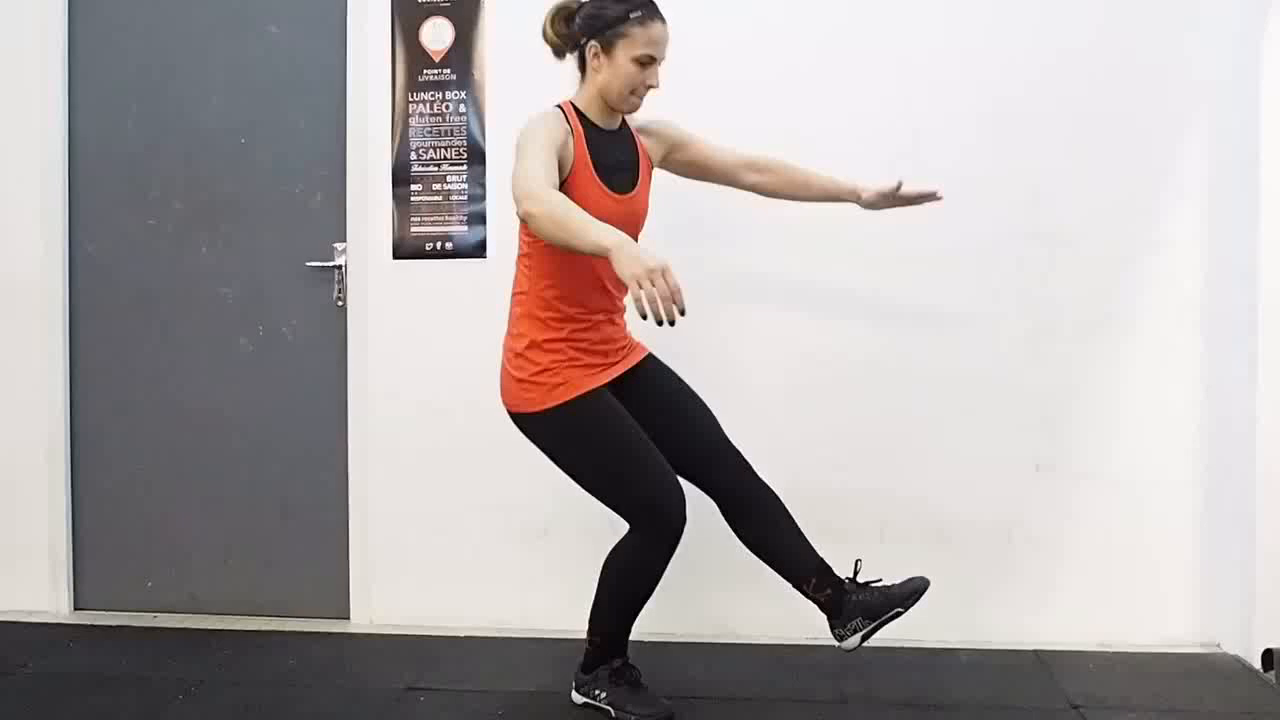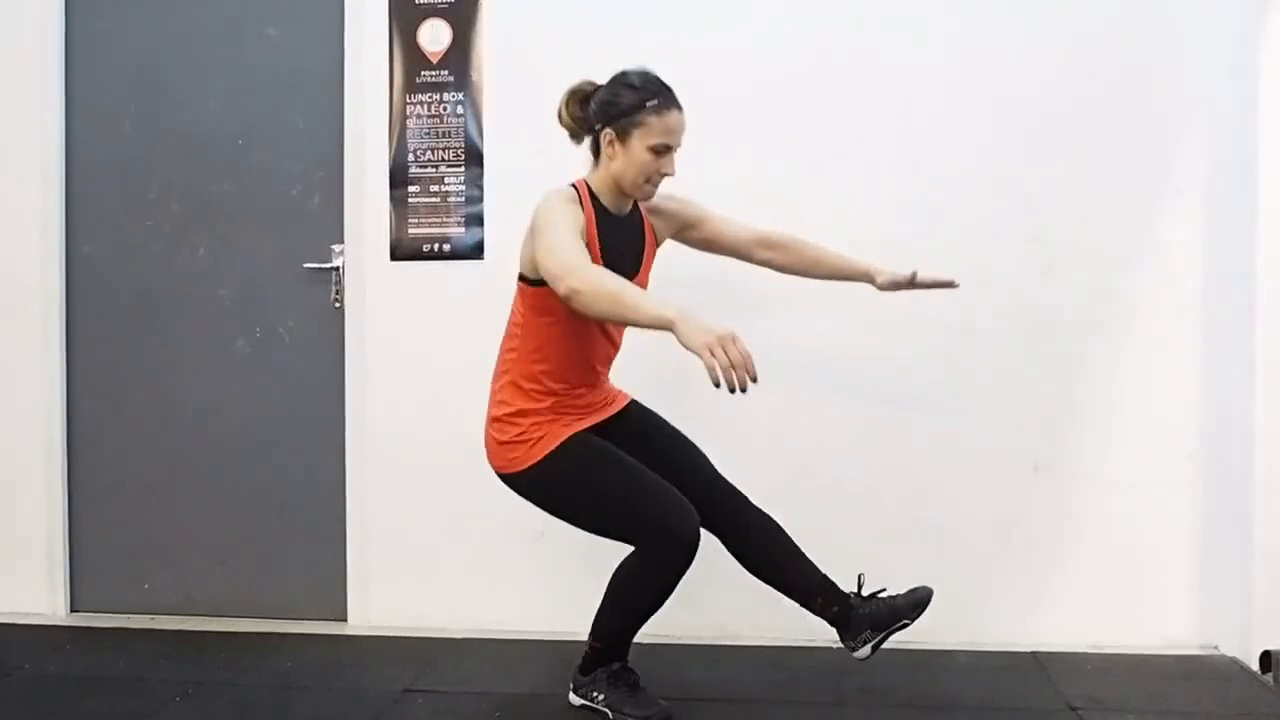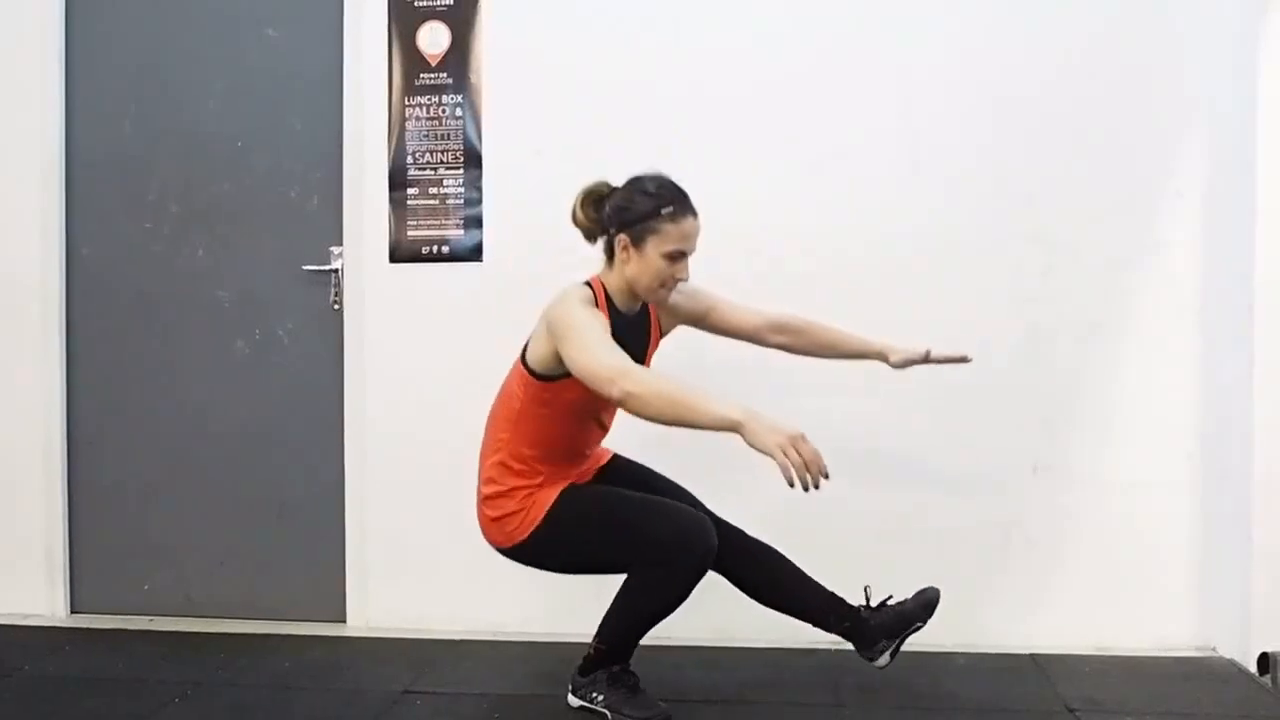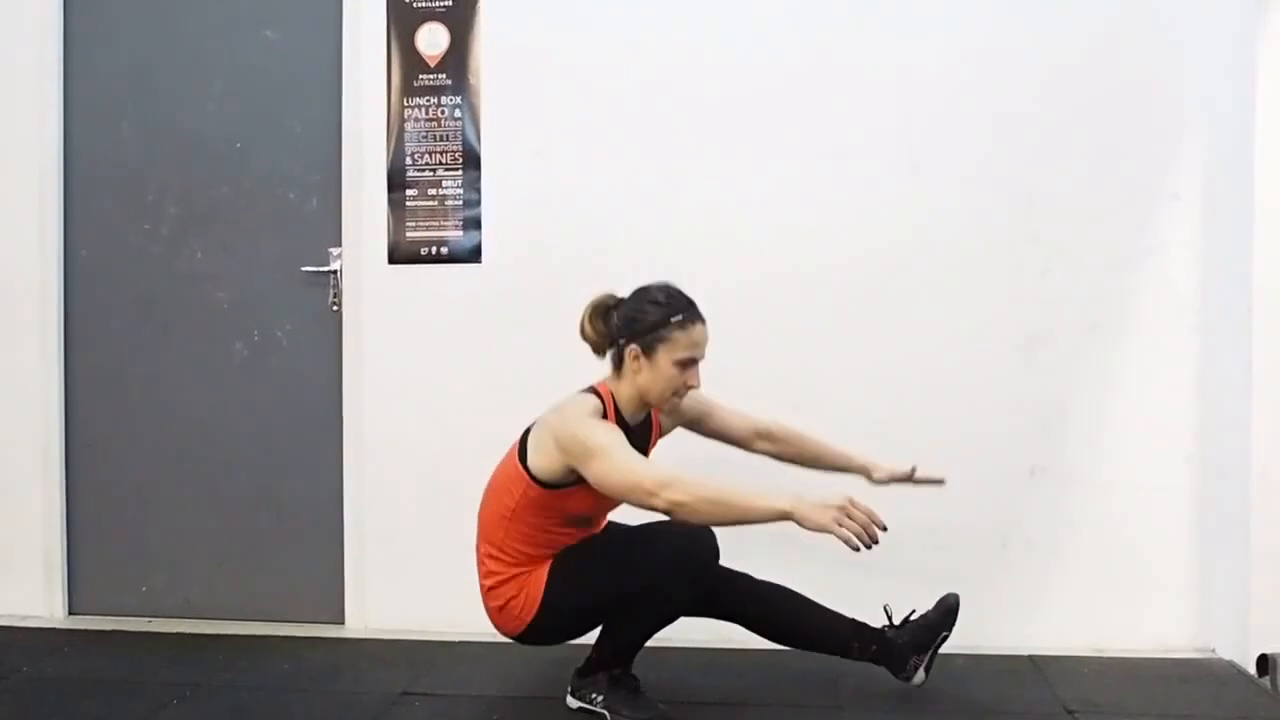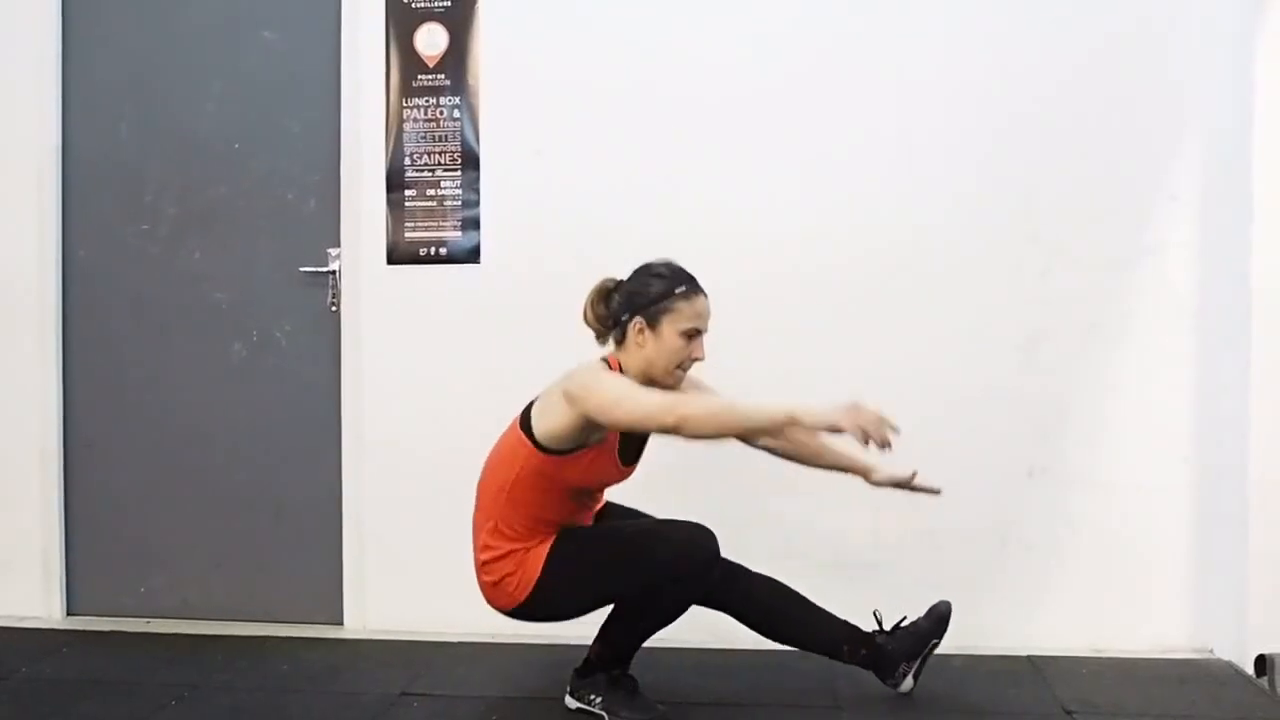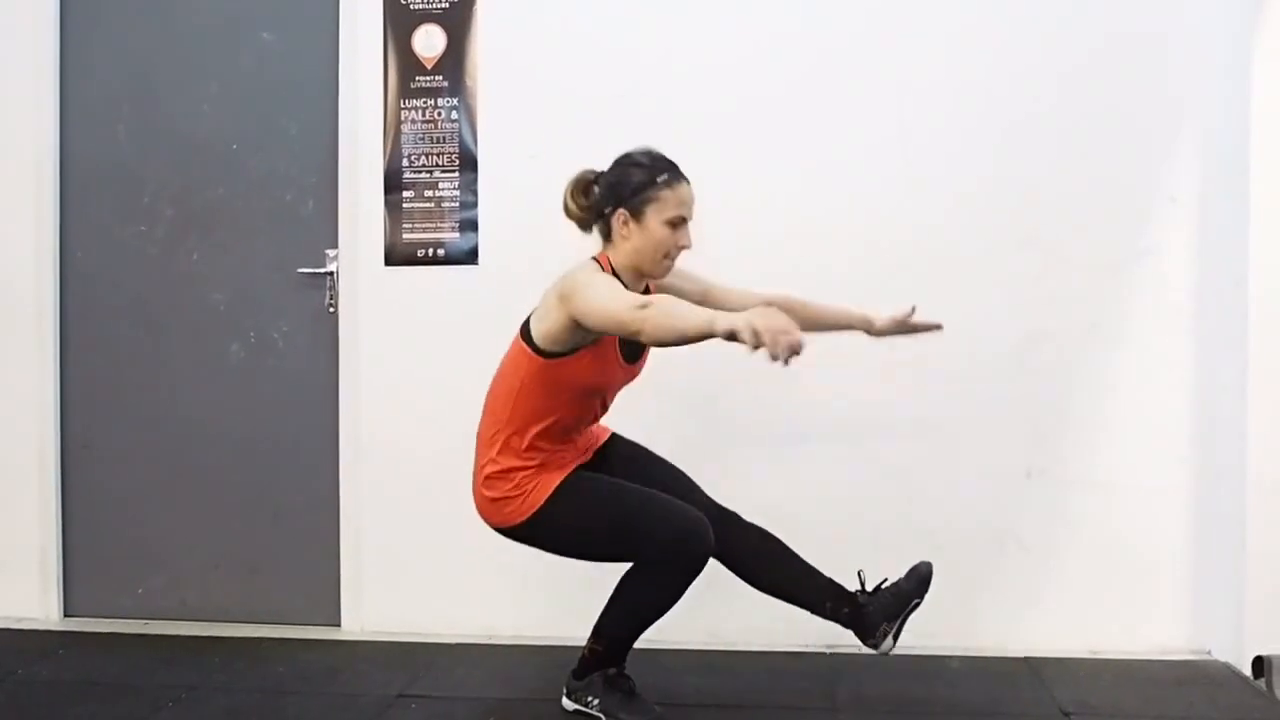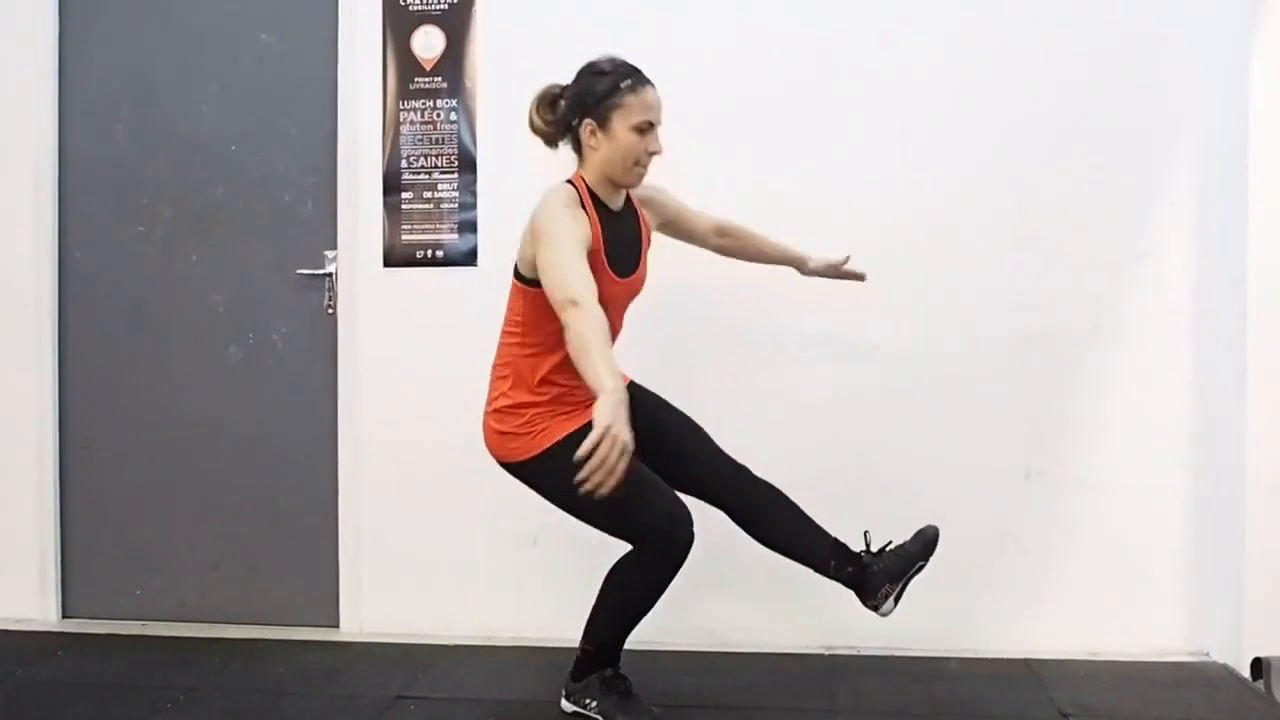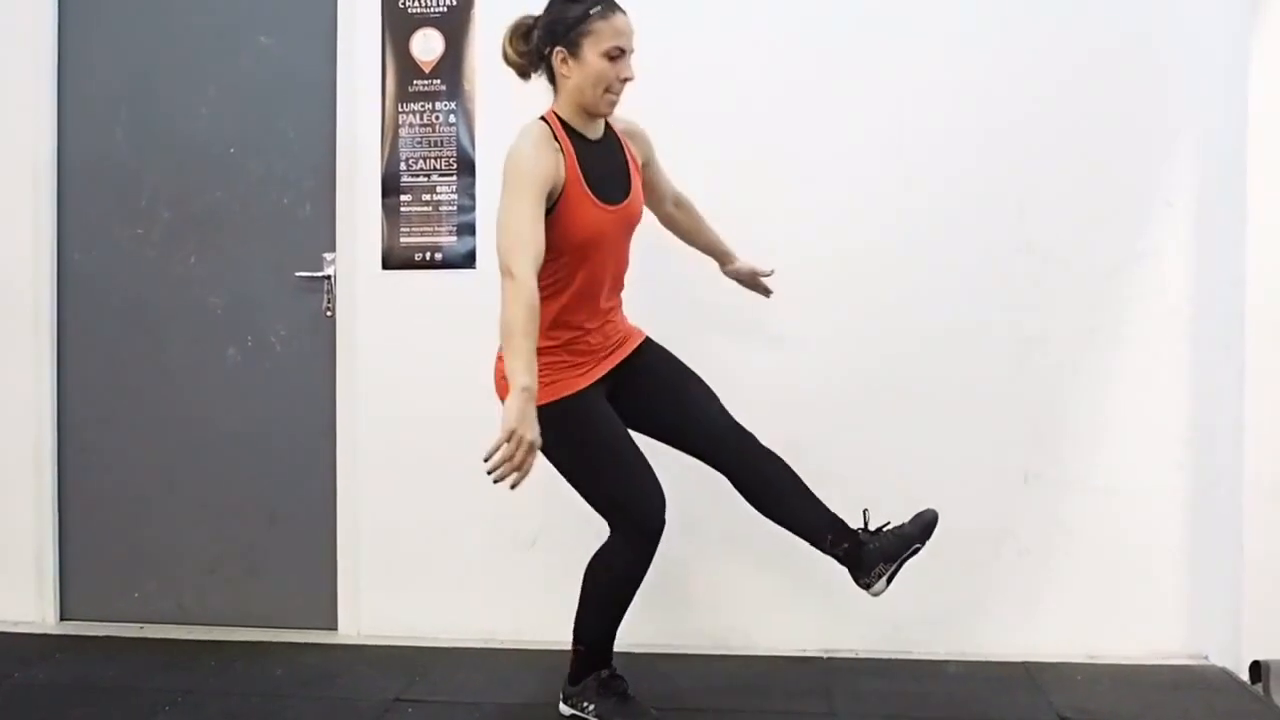
dt=0.2s
person 1, frame 1
left shoulder: (647, 138)
right shoulder: (549, 133)
left elbow: (751, 170)
right elbow: (537, 203)
left wrist: (859, 193)
right wrist: (622, 248)
left hip: (614, 359)
right hip: (550, 375)
left knee: (726, 471)
right knee: (659, 508)
left ankle: (842, 602)
person 1, frame 2
left shoulder: (655, 215)
right shoulder: (560, 213)
left elbow: (762, 244)
right elbow: (575, 282)
left wrist: (873, 274)
right wrist: (680, 319)
left hip: (592, 410)
right hip: (530, 432)
left knee: (722, 501)
right knee: (671, 526)
left ankle: (850, 616)
person 1, frame 3
left shoulder: (661, 303)
right shoulder: (574, 315)
left elbow: (770, 327)
right elbow: (632, 388)
left wrist: (882, 351)
right wrist: (748, 421)
left hip: (578, 473)
right hip: (522, 503)
left knee: (721, 540)
right knee: (685, 541)
left ankle: (866, 629)
right ankle: (599, 675)
person 1, frame 4
left shoulder: (658, 409)
right shoulder: (580, 427)
left elbow: (761, 433)
right elbow: (672, 495)
left wrist: (866, 469)
right wrist: (794, 506)
left hip: (571, 547)
right hip: (524, 588)
left knee: (730, 589)
right knee: (691, 551)
left ankle: (887, 646)
right ankle: (599, 679)
person 1, frame 5
left shoulder: (660, 383)
right shoulder: (588, 390)
left elbow: (764, 430)
right elbow: (680, 418)
left wrist: (867, 470)
right wrist: (814, 410)
left hip: (570, 523)
right hip: (519, 562)
left knee: (722, 579)
right knee: (690, 551)
left ankle: (874, 651)
right ankle: (595, 679)
person 1, frame 6
left shoulder: (660, 281)
right shoulder: (585, 286)
left elbow: (757, 303)
right elbow: (643, 321)
left wrist: (867, 323)
right wrist: (732, 324)
left hip: (579, 449)
right hip: (521, 480)
left knee: (719, 526)
right knee: (682, 537)
left ankle: (861, 613)
person 1, frame 7
left shoulder: (642, 203)
right shoulder: (562, 214)
left elbow: (717, 231)
right elbow: (577, 306)
left wrist: (803, 261)
right wrist: (610, 409)
left hip: (598, 394)
right hip: (534, 421)
left knee: (725, 479)
right knee: (665, 530)
left ankle: (862, 573)
person 1, frame 8
left shoulder: (629, 140)
right shoulder: (537, 153)
left elbow: (671, 205)
right elbow: (521, 278)
left wrist: (730, 261)
right wrist: (522, 405)
left hip: (617, 346)
right hip: (555, 371)
left knee: (732, 446)
right knee: (639, 518)
left ankle: (858, 554)
